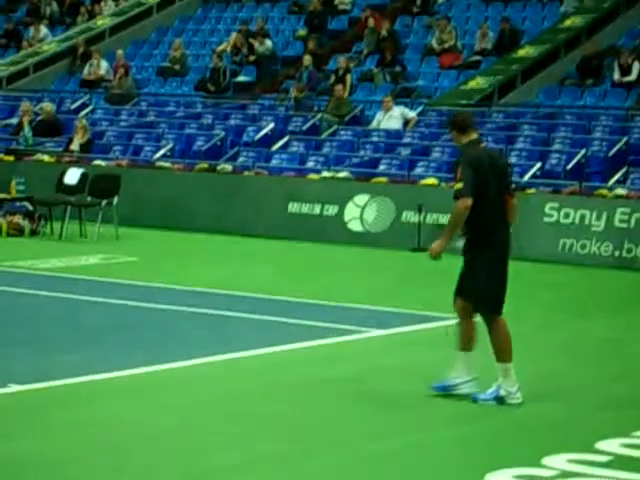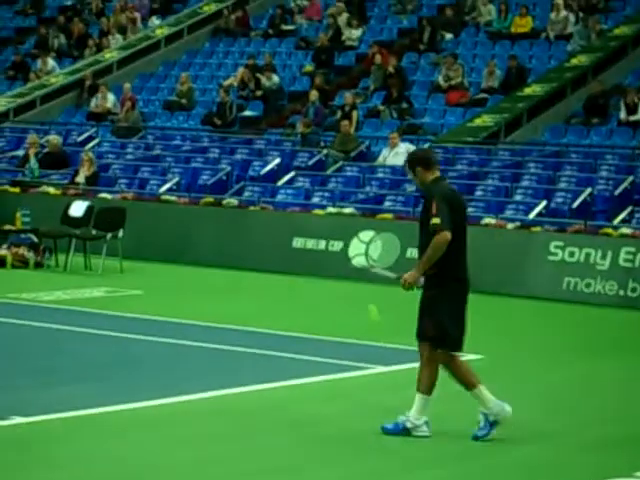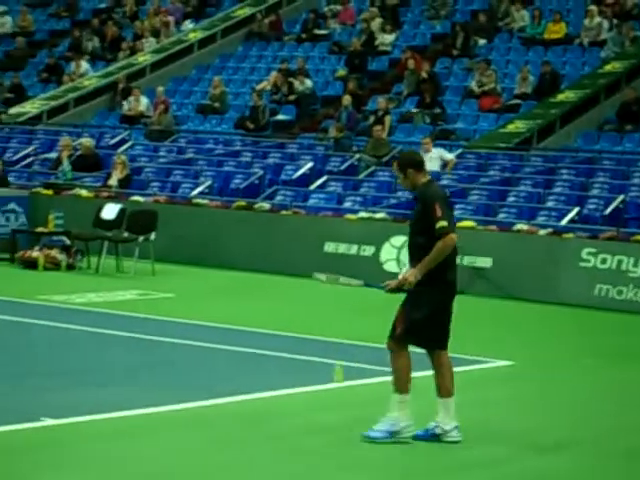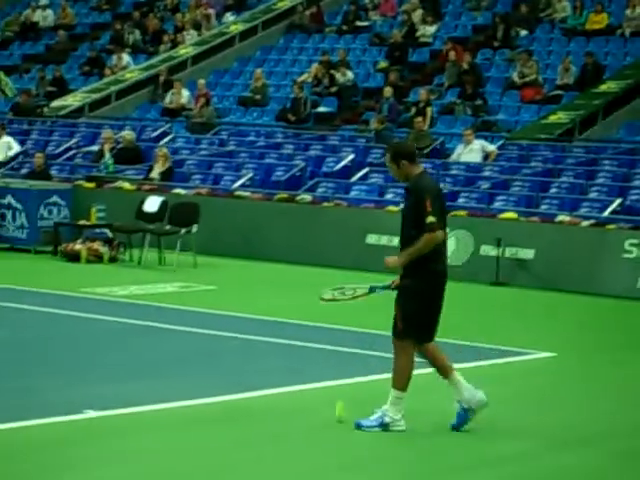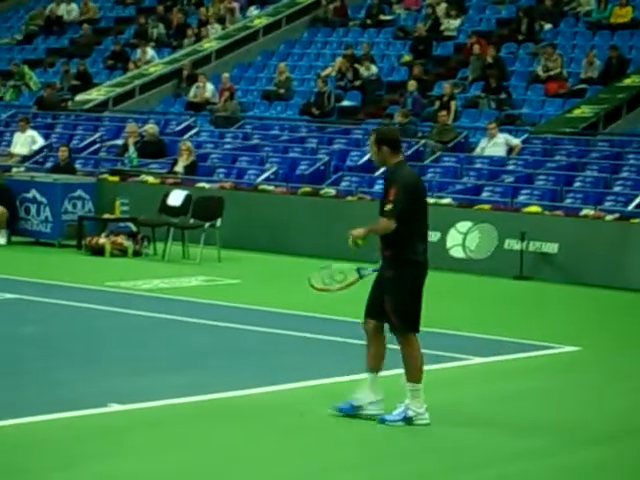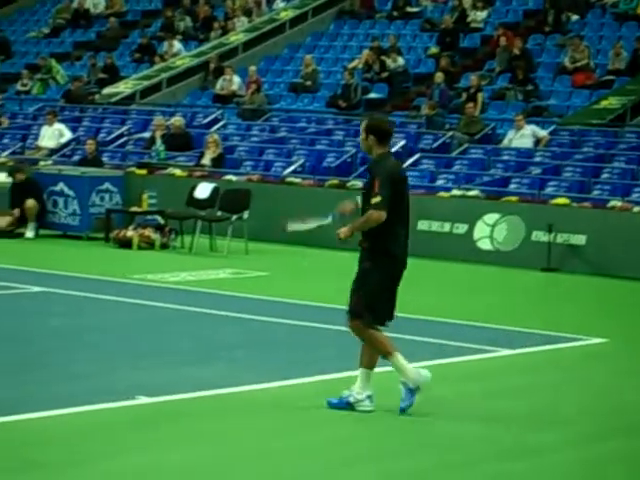
dt=0.3s
person 1, frame 1
left shoulder: (468, 158)
right shoulder: (497, 158)
left elbow: (464, 203)
right elbow: (510, 204)
left wrist: (444, 240)
left hip: (483, 246)
right hip: (495, 242)
left knee: (491, 314)
right knee: (463, 305)
left ankle: (509, 387)
right ankle: (461, 378)
person 1, frame 2
left shoulder: (436, 194)
right shoulder: (446, 192)
left elbow: (442, 237)
left wrist: (418, 271)
right wrist: (424, 272)
left hip: (444, 285)
right hip: (445, 282)
left knee: (444, 352)
right knee: (430, 350)
left ankle: (493, 407)
right ankle: (417, 418)
person 1, frame 3
left shoulder: (432, 197)
right shoulder: (429, 196)
left elbow: (448, 239)
left wrist: (418, 272)
right wrist: (405, 278)
left hip: (431, 286)
right hip: (439, 285)
left knee: (397, 344)
right knee: (437, 350)
left ankle: (399, 420)
right ankle: (447, 424)
person 1, frame 4
left shoulder: (425, 189)
right shoulder: (418, 187)
left elbow: (435, 235)
left wrist: (402, 258)
right wrist: (405, 272)
left hip: (422, 278)
right hip: (420, 276)
left knee: (402, 341)
right knee: (419, 341)
left ankle: (393, 413)
right ankle: (468, 395)
person 1, frame 5
left shoulder: (401, 179)
right shoulder: (403, 175)
left elbow: (387, 223)
left wrist: (363, 232)
left hip: (404, 267)
right hip: (396, 264)
left knee: (405, 334)
right knee: (373, 325)
left ankle: (417, 408)
right ankle: (369, 397)
person 1, frame 6
left shoulder: (382, 170)
right shoulder: (390, 165)
left elbow: (378, 215)
left wrist: (351, 228)
right wrist: (360, 204)
left hip: (380, 257)
right hip: (390, 255)
left knee: (360, 322)
right knee: (371, 323)
left ankle: (411, 375)
right ankle: (361, 393)
